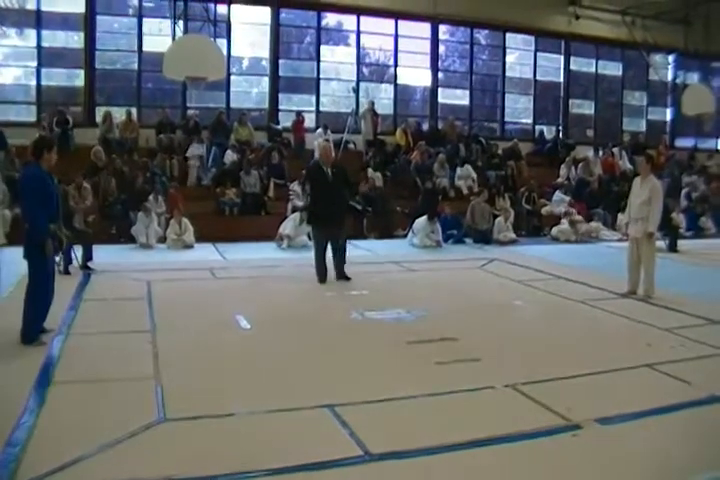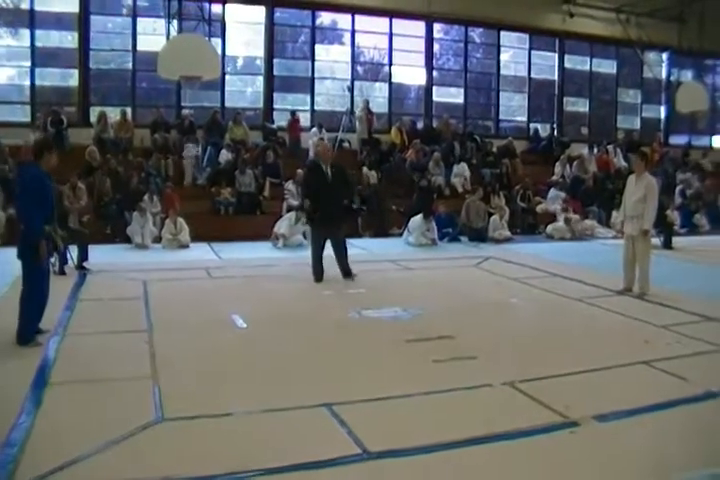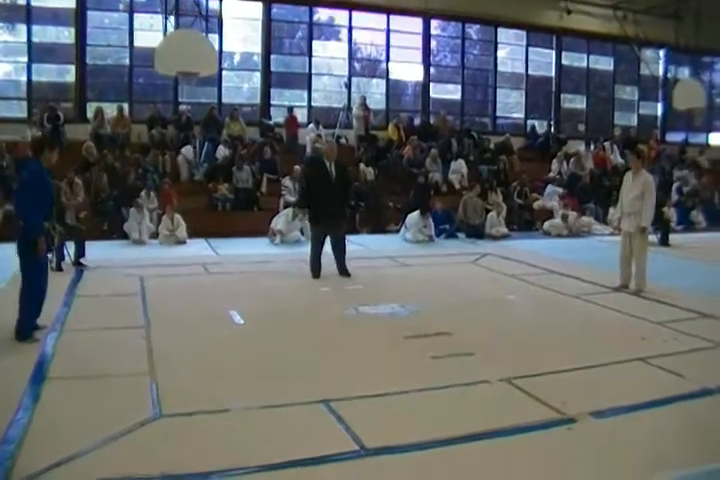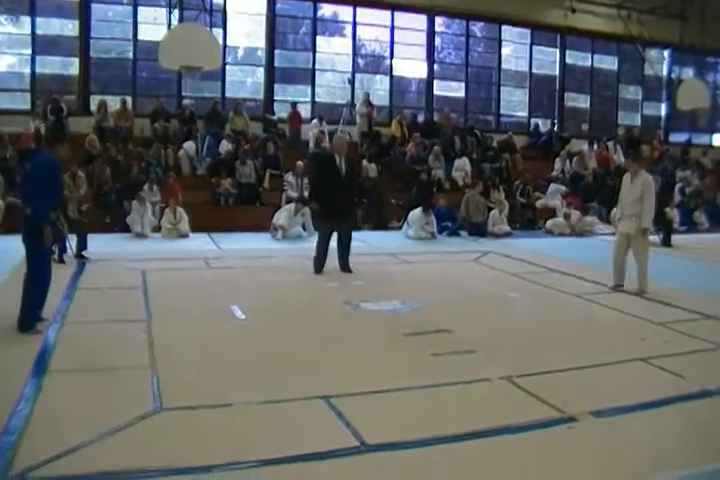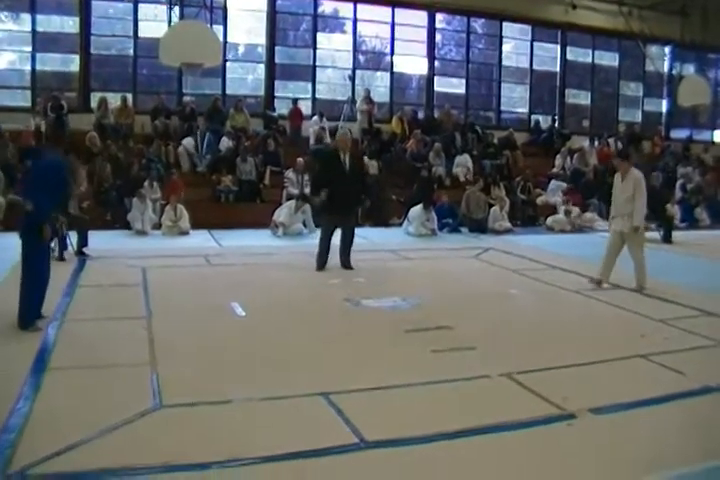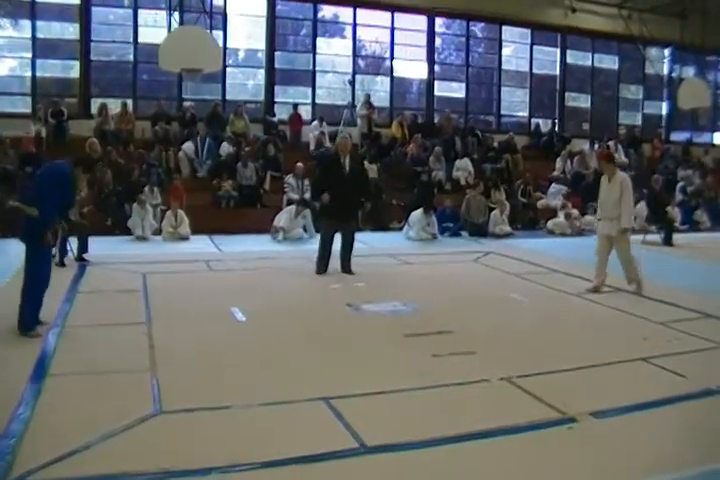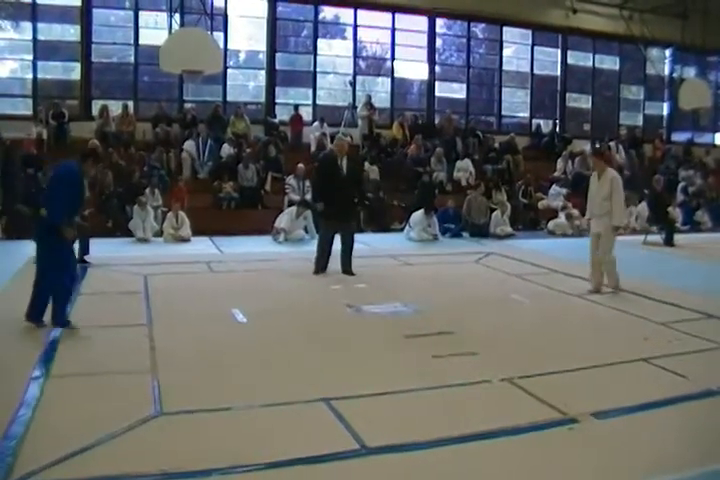
dt=0.2s
person 1, frame 1
left shoulder: (41, 174)
right shoulder: (34, 176)
right elbow: (34, 212)
left wrist: (54, 230)
right wrist: (46, 239)
left hip: (44, 235)
right hip: (39, 238)
left knee: (44, 284)
right knee: (40, 286)
left ankle: (35, 325)
right ankle: (30, 333)
person 1, frame 2
left shoulder: (37, 175)
right shoulder: (33, 177)
right elbow: (30, 213)
left wrist: (47, 234)
right wrist: (40, 240)
left hip: (38, 236)
right hip: (34, 239)
left knee: (39, 286)
right knee: (35, 287)
left ankle: (31, 326)
right ankle: (25, 335)
person 1, frame 3
left shoulder: (35, 170)
right shoulder: (35, 173)
right elbow: (29, 208)
left wrist: (42, 232)
right wrist: (39, 236)
left hip: (34, 231)
right hip: (33, 234)
left knee: (36, 281)
right knee: (34, 283)
left ankle: (28, 322)
right ankle: (24, 330)
person 1, frame 4
left shoulder: (41, 160)
right shoulder: (46, 163)
right elbow: (37, 197)
left wrist: (47, 222)
right wrist: (45, 225)
left hip: (37, 222)
right hip: (39, 225)
left knee: (39, 272)
right knee: (39, 274)
left ankle: (32, 314)
right ankle: (27, 322)
person 1, frame 5
left shoulder: (47, 161)
right shoulder: (55, 165)
right elbow: (40, 194)
left wrist: (49, 220)
right wrist: (45, 224)
left hip: (34, 219)
right hip: (38, 222)
left knee: (36, 268)
right knee: (36, 269)
left ankle: (32, 311)
right ankle: (27, 319)
person 1, frame 6
left shoulder: (56, 170)
right shoulder: (63, 173)
right elbow: (47, 202)
right wrist: (48, 230)
left hip: (36, 225)
right hip: (40, 227)
left knee: (35, 274)
right knee: (38, 275)
left ankle: (30, 318)
right ankle: (26, 324)
person 1, frame 7
left shoulder: (67, 169)
right shoulder: (72, 173)
right elbow: (58, 201)
left wrist: (67, 225)
right wrist: (64, 226)
left hip: (48, 225)
right hip: (54, 228)
left knee: (47, 272)
right knee: (65, 273)
left ankle: (34, 315)
right ankle: (59, 318)
person 2, frame 1
left shoulder: (655, 184)
right shoulder: (636, 181)
left elbow: (656, 208)
left wrist: (651, 229)
right wrist: (627, 223)
left hip: (646, 227)
right hip: (634, 225)
left knee: (647, 261)
right knee: (632, 260)
left ankle: (648, 291)
right ankle: (632, 287)
person 2, frame 2
left shoulder: (650, 181)
right shoulder: (630, 179)
left elbow: (652, 206)
left wrist: (647, 226)
right wrist: (622, 220)
left hip: (641, 224)
right hip: (629, 223)
left knee: (642, 258)
right knee: (628, 258)
left ankle: (643, 288)
right ankle: (628, 285)
person 2, frame 3
left shoulder: (647, 179)
right shoulder: (627, 176)
left elbow: (649, 203)
left wrist: (644, 224)
right wrist: (619, 216)
left hip: (639, 222)
right hip: (626, 220)
left knee: (639, 256)
right knee: (624, 254)
left ankle: (639, 285)
right ankle: (625, 281)
person 2, frame 4
left shoulder: (646, 180)
right shoulder: (626, 177)
left elbow: (649, 204)
left wrist: (645, 225)
right wrist: (618, 217)
left hip: (638, 223)
right hip: (625, 221)
left knee: (640, 257)
right knee: (618, 253)
left ankle: (642, 286)
right ankle: (618, 281)
person 2, frame 5
left shoulder: (637, 177)
right shoulder: (617, 176)
left elbow: (641, 201)
left wrist: (637, 223)
right wrist: (612, 216)
left hip: (632, 221)
right hip: (618, 220)
left knee: (637, 254)
right knee: (611, 251)
left ankle: (640, 283)
right ankle: (601, 278)
person 2, frame 6
left shoulder: (623, 179)
right shoulder: (604, 179)
left elbow: (627, 203)
left wrist: (625, 225)
right wrist: (599, 218)
left hip: (618, 224)
right hip: (604, 223)
left knee: (624, 254)
right knee: (601, 254)
left ankle: (636, 281)
right ankle: (598, 283)
person 2, frame 7
left shoulder: (613, 177)
right shoulder: (594, 176)
left elbow: (618, 201)
left wrist: (617, 222)
right wrist: (589, 216)
left hip: (608, 221)
right hip: (596, 220)
left knee: (604, 254)
right knee: (594, 255)
left ankle: (614, 281)
right ankle: (596, 284)
person 3, frame 1
left shoulder: (339, 170)
right shoulder: (312, 170)
left elbow: (347, 185)
right elbow: (307, 186)
right wrist: (308, 189)
left hip: (336, 213)
right hip: (319, 214)
left knee: (339, 245)
right knee: (320, 247)
left ankle: (340, 272)
right ankle: (321, 274)
person 3, frame 2
left shoulder: (338, 169)
right shoulder: (311, 169)
left elbow: (346, 186)
right elbow: (306, 188)
left wrist: (349, 199)
right wrist: (307, 200)
left hip: (335, 213)
right hip: (318, 214)
left knee: (340, 244)
right knee: (317, 246)
left ankle: (346, 271)
right ankle: (318, 273)
person 3, frame 3
left shoulder: (341, 167)
right shoulder: (314, 166)
left elbow: (347, 187)
right elbow: (306, 187)
left wrist: (346, 205)
right wrist: (305, 206)
left hip: (337, 210)
right hip: (319, 210)
left knee: (339, 241)
right knee: (316, 243)
left ankle: (342, 268)
right ankle: (315, 270)
person 3, frame 4
left shoulder: (350, 163)
right shoulder: (324, 160)
left elbow: (354, 183)
right elbow: (315, 181)
left wrist: (353, 201)
right wrist: (315, 199)
left hip: (346, 206)
right hip: (327, 205)
left knee: (345, 238)
right knee: (323, 238)
left ankle: (344, 264)
right ankle: (318, 265)
person 3, frame 5
left shoulder: (356, 159)
right shoulder: (328, 156)
left elbow: (362, 179)
right elbow: (319, 175)
left wrist: (363, 195)
right wrist: (320, 191)
left hip: (350, 201)
right hip: (331, 200)
left knee: (348, 234)
right knee: (326, 234)
left ankle: (345, 261)
right ankle: (321, 262)
person 3, frame 6
left shoulder: (357, 163)
right shoulder: (329, 161)
left elbow: (364, 182)
right elbow: (320, 179)
left wrist: (363, 197)
right wrist: (321, 194)
left hip: (350, 205)
right hip: (331, 204)
left knee: (348, 239)
right knee: (326, 237)
left ankle: (346, 266)
right ankle: (321, 266)
person 3, frame 7
left shoulder: (354, 164)
right shoulder: (326, 162)
left elbow: (359, 183)
right elbow: (318, 183)
left wrist: (357, 198)
right wrist: (319, 200)
left hip: (348, 206)
right hip: (329, 206)
left knee: (348, 240)
right knee: (325, 239)
left ankle: (346, 267)
right ankle: (320, 266)
